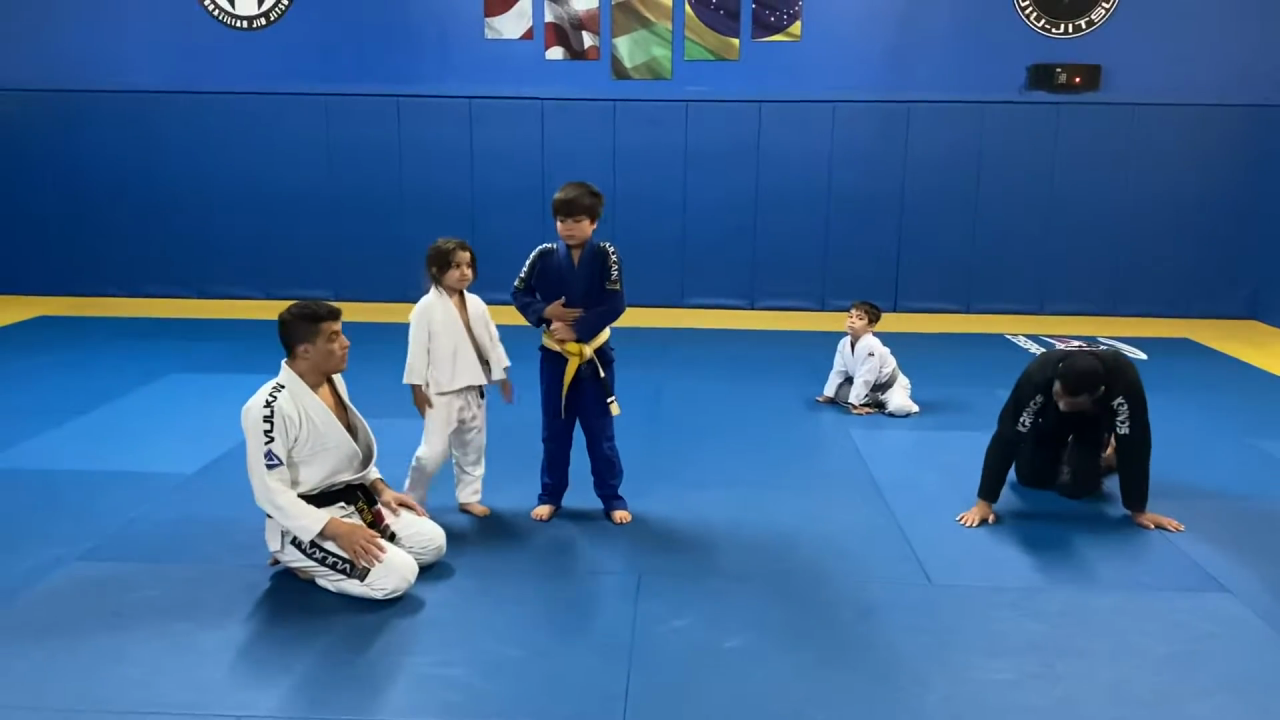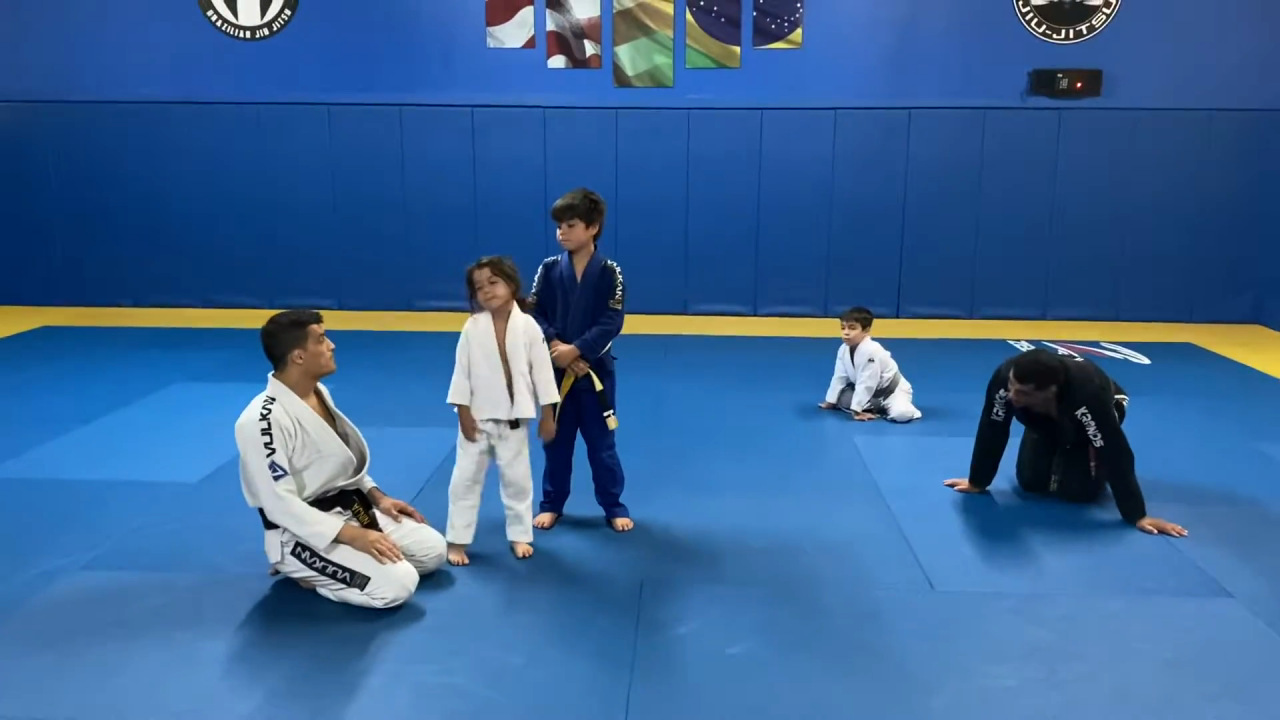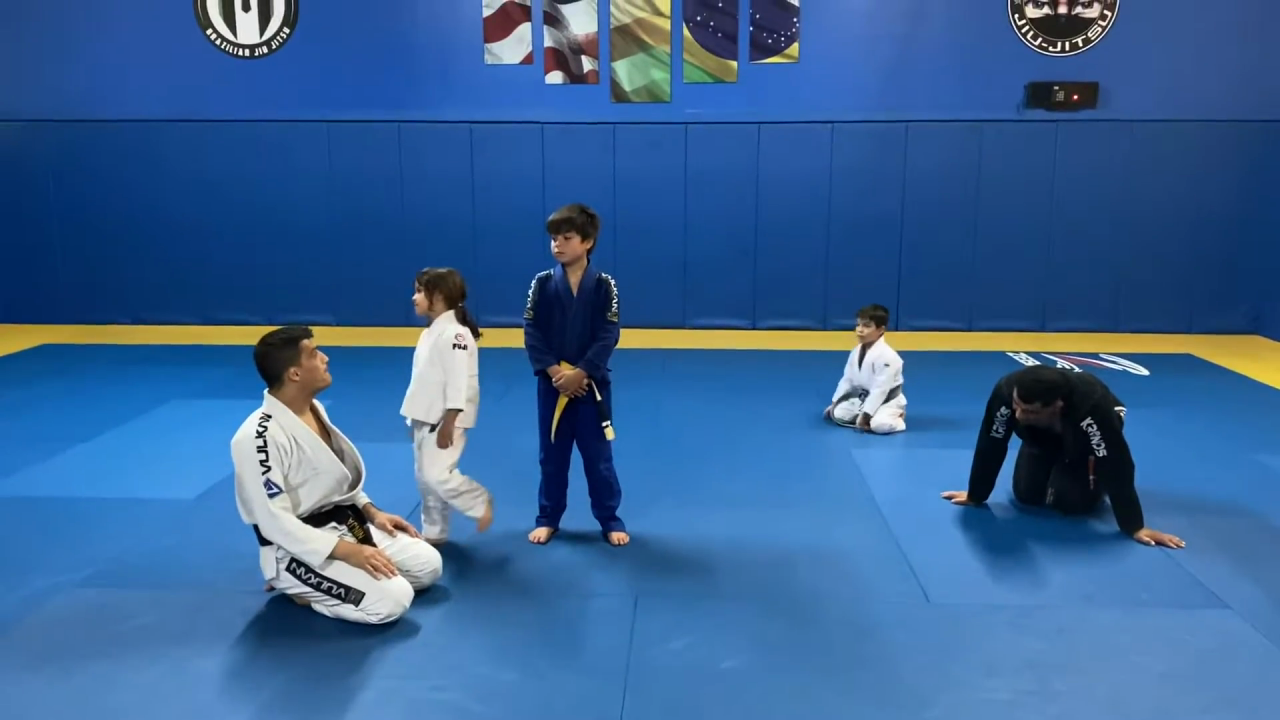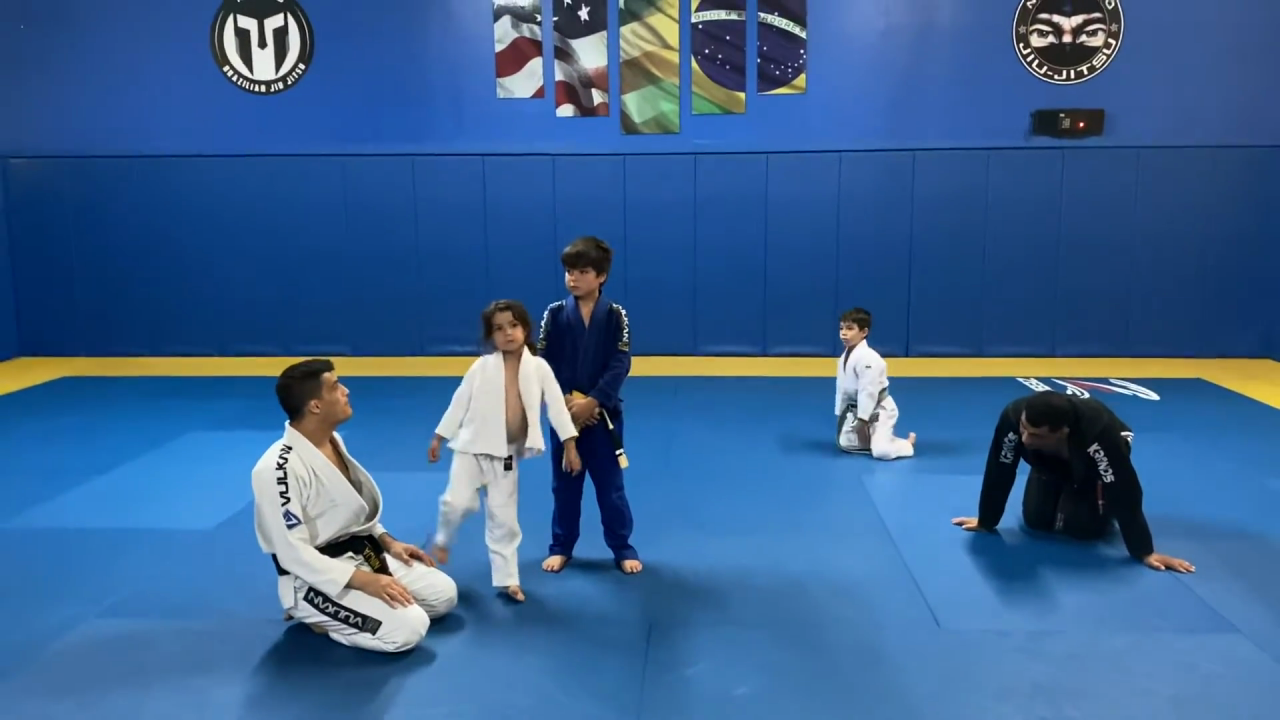
dt=1s
person 1, frame 1
left shoulder: (605, 255)
right shoulder: (544, 256)
left elbow: (614, 304)
right elbow: (519, 293)
left wrist: (576, 329)
right wrist: (544, 313)
left hip: (595, 357)
right hip: (555, 358)
left knee: (600, 432)
right knee: (554, 431)
left ankle: (612, 498)
right ankle: (550, 496)
person 1, frame 2
left shoulder: (609, 272)
right shoulder: (549, 269)
left elbow: (611, 323)
right elbow: (532, 314)
left wrist: (575, 351)
right wrist: (556, 347)
left hip: (595, 368)
right hip: (555, 368)
left knee: (601, 442)
right knee: (556, 441)
left ankle: (613, 505)
right ankle: (551, 504)
person 1, frame 3
left shoulder: (604, 285)
right shoulder: (542, 284)
left elbow: (607, 337)
right elbow: (532, 333)
left wrist: (580, 373)
right wrist: (554, 371)
left hip: (592, 382)
right hip: (552, 383)
left knee: (598, 455)
right knee: (552, 455)
left ankle: (610, 519)
right ankle: (548, 518)
person 1, frame 4
left shoulder: (615, 316)
right shoulder: (554, 314)
left elbow: (619, 366)
right elbow: (544, 363)
left wrist: (591, 402)
right wrist: (567, 401)
left hip: (604, 412)
right hip: (564, 412)
left knee: (609, 484)
right knee: (564, 483)
left ankle: (622, 548)
right ankle: (561, 547)
person 2, frame 1
left shoulder: (333, 381)
right shoulder: (270, 407)
right elbow: (270, 492)
left wrist: (380, 488)
right wrist: (337, 530)
right hip: (306, 523)
left knee: (432, 542)
right knee: (397, 575)
left ankle: (317, 559)
right ankle: (301, 560)
person 2, frame 2
left shoulder: (318, 392)
right shoulder: (263, 420)
right elbow: (280, 504)
left wrist: (377, 496)
right wrist: (352, 536)
right hip: (302, 533)
left knee: (433, 550)
right knee: (397, 585)
left ankle: (326, 567)
right ankle: (302, 570)
person 2, frame 3
left shoulder: (313, 408)
right shoulder: (259, 437)
right elbow: (275, 522)
left wrist: (372, 512)
right wrist: (347, 552)
right hip: (297, 549)
left knee: (428, 565)
right knee: (392, 600)
left ankle: (321, 583)
right ankle: (296, 586)
person 2, frame 4
left shoulder: (331, 440)
right shoulder: (279, 469)
right elbow: (293, 553)
left wrist: (388, 541)
right wrist: (363, 582)
right hip: (315, 579)
left knee: (443, 594)
right knee: (407, 629)
left ankle: (347, 610)
right ankle: (314, 615)
person 3, frame 1
left shoulder: (476, 304)
right shoulder: (427, 307)
left elbow: (492, 340)
right elbow: (418, 351)
left wrist: (503, 376)
right wrist: (417, 390)
left hip: (474, 389)
right hip: (443, 391)
left knee: (472, 447)
right knee: (434, 449)
left ankle: (469, 497)
right ankle: (413, 496)
person 3, frame 2
left shoulder: (528, 326)
right shoulder: (473, 326)
left elbow: (542, 371)
right elbow: (462, 372)
left wrist: (547, 416)
right wrist: (463, 412)
left hip: (513, 419)
right hip: (478, 417)
left knee: (517, 478)
right knee: (465, 478)
left ankle: (520, 535)
right ankle: (456, 542)
person 3, frame 3
left shoulder: (455, 333)
right shoulder: (429, 332)
left elbow: (459, 382)
left wrist: (448, 425)
right wrist: (414, 417)
left hip: (444, 421)
right hip: (424, 420)
left knee: (438, 476)
right knee: (426, 480)
left ankle: (480, 502)
right ankle: (433, 533)
person 3, frame 4
left shoulder: (538, 368)
right shoulder: (481, 366)
left elbow: (557, 406)
right elbow: (461, 401)
left wrist: (570, 445)
right wrist: (440, 436)
left hip: (508, 455)
right hip: (473, 448)
left knee: (504, 519)
right knee: (457, 502)
left ankle: (507, 578)
right ankle: (442, 540)
person 4, frame 1
left shoulder: (1124, 382)
right shoulder: (1039, 375)
left elbow: (1134, 445)
right elbow: (1007, 436)
left wrist: (1138, 510)
right wrist: (985, 501)
left hip: (1095, 421)
right hip: (1049, 419)
left knee: (1074, 485)
right knee: (1029, 477)
left ankle: (1106, 455)
right ankle: (1062, 449)
person 4, frame 2
left shoulder: (1089, 393)
right shoulder: (1005, 376)
left elbow: (1116, 453)
right elbow: (991, 432)
left wrist: (1137, 516)
right wrist: (977, 482)
left hip: (1091, 420)
right hip: (1045, 424)
left knee: (1075, 490)
right knee: (1030, 482)
left ankle: (1094, 467)
right ankle: (1060, 454)
person 4, frame 3
left shoulder: (1093, 405)
right shoulder: (1006, 391)
left elbow: (1117, 466)
right elbow: (990, 447)
left wrist: (1135, 527)
right wrist: (975, 495)
left hip: (1085, 443)
right hip: (1043, 439)
left knee: (1073, 501)
right knee: (1027, 495)
left ankle: (1094, 480)
right ankle: (1056, 469)
person 4, frame 4
left shoulder: (1100, 432)
right shoulder: (1013, 416)
left elbow: (1124, 491)
right elbow: (999, 472)
left wrist: (1144, 551)
right wrist: (985, 521)
left hip: (1092, 469)
right hip: (1051, 465)
left knee: (1084, 526)
right knee: (1036, 520)
left ankle: (1103, 507)
right ankle: (1062, 494)
